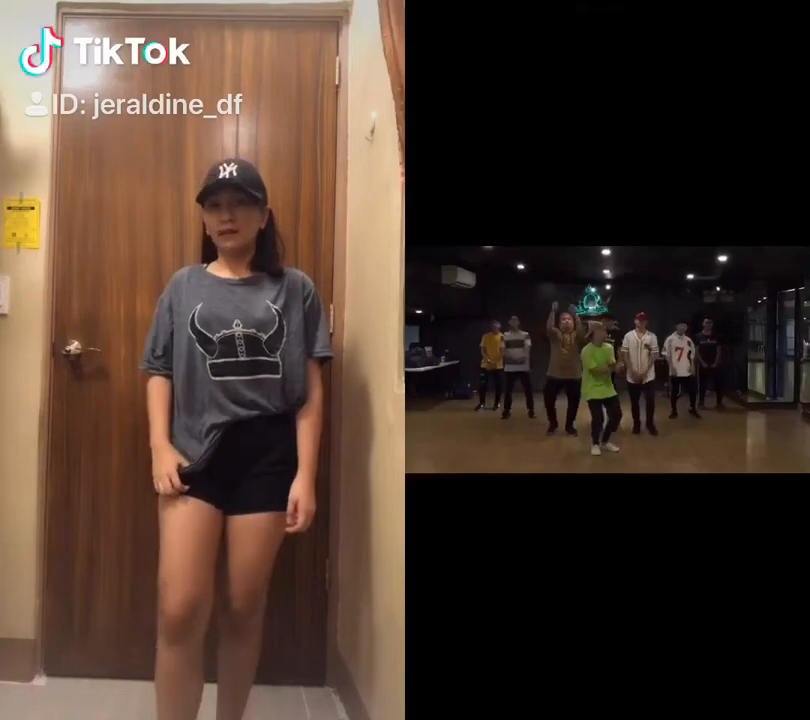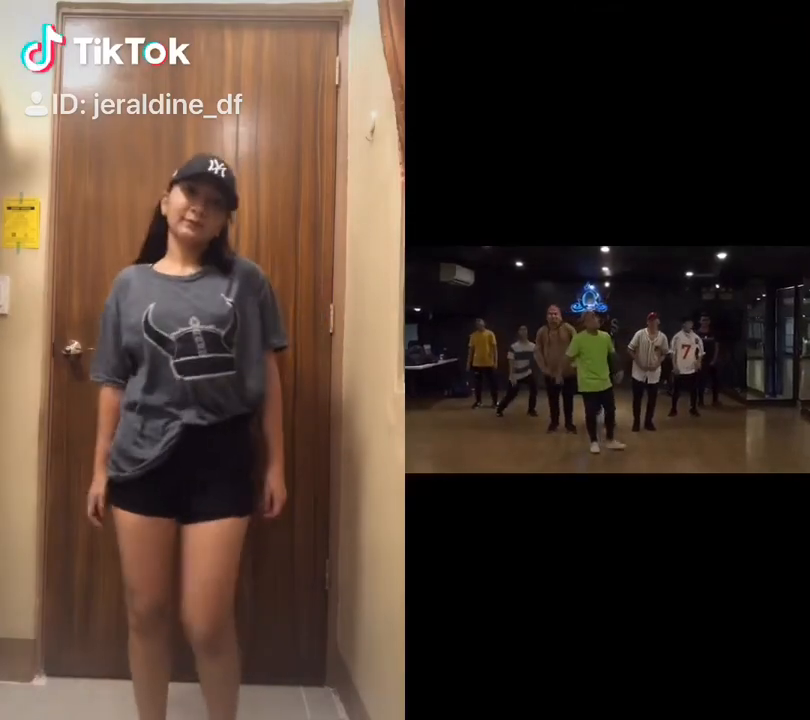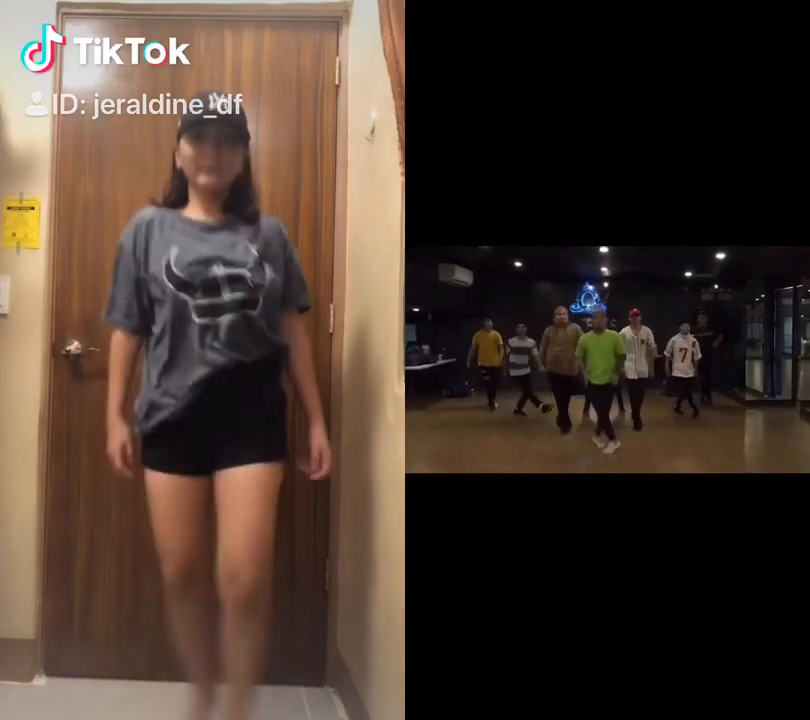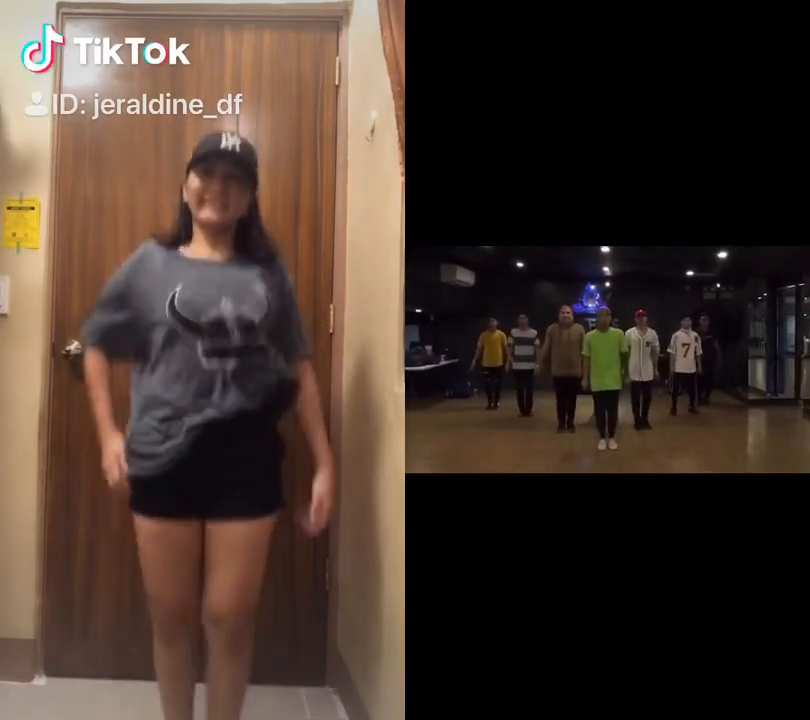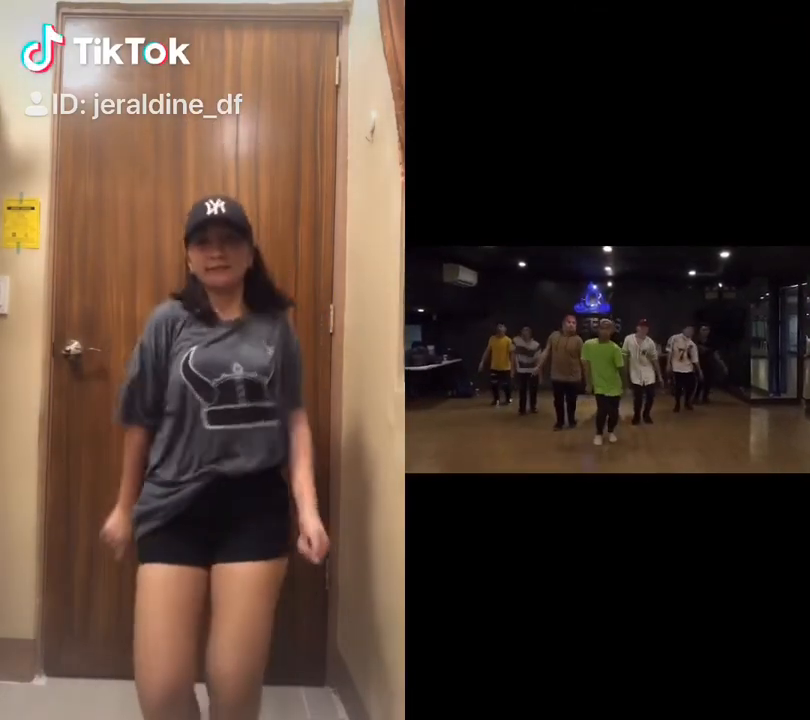
dt=1s
person 1, frame 1
left shoulder: (295, 289)
right shoulder: (184, 285)
left elbow: (310, 388)
right elbow: (159, 371)
left wrist: (307, 473)
right wrist: (160, 445)
left hip: (267, 458)
right hip: (195, 455)
left knee: (244, 609)
right knee: (180, 610)
person 1, frame 2
left shoulder: (245, 280)
right shoulder: (131, 284)
left elbow: (267, 375)
right elbow: (113, 384)
left wrist: (275, 463)
right wrist: (99, 468)
left hip: (221, 460)
right hip: (142, 463)
left knee: (207, 622)
right knee: (146, 612)
person 1, frame 3
left shoulder: (268, 235)
right shoulder: (147, 229)
left elbow: (294, 329)
right elbow: (126, 331)
left wrist: (317, 421)
right wrist: (114, 417)
left hip: (250, 414)
right hip: (173, 413)
left knee: (244, 579)
right knee: (180, 577)
person 1, frame 4
left shoulder: (270, 273)
right shoulder: (150, 264)
left elbow: (300, 372)
right elbow: (98, 348)
left wrist: (324, 465)
right wrist: (108, 435)
left hip: (246, 457)
right hip: (163, 458)
left knee: (230, 618)
right knee: (171, 618)
person 1, frame 5
left shoulder: (277, 327)
right shoulder: (169, 322)
left elbow: (296, 421)
right elbow: (139, 424)
left wrist: (310, 511)
right wrist: (123, 507)
left hip: (254, 507)
right hip: (173, 510)
